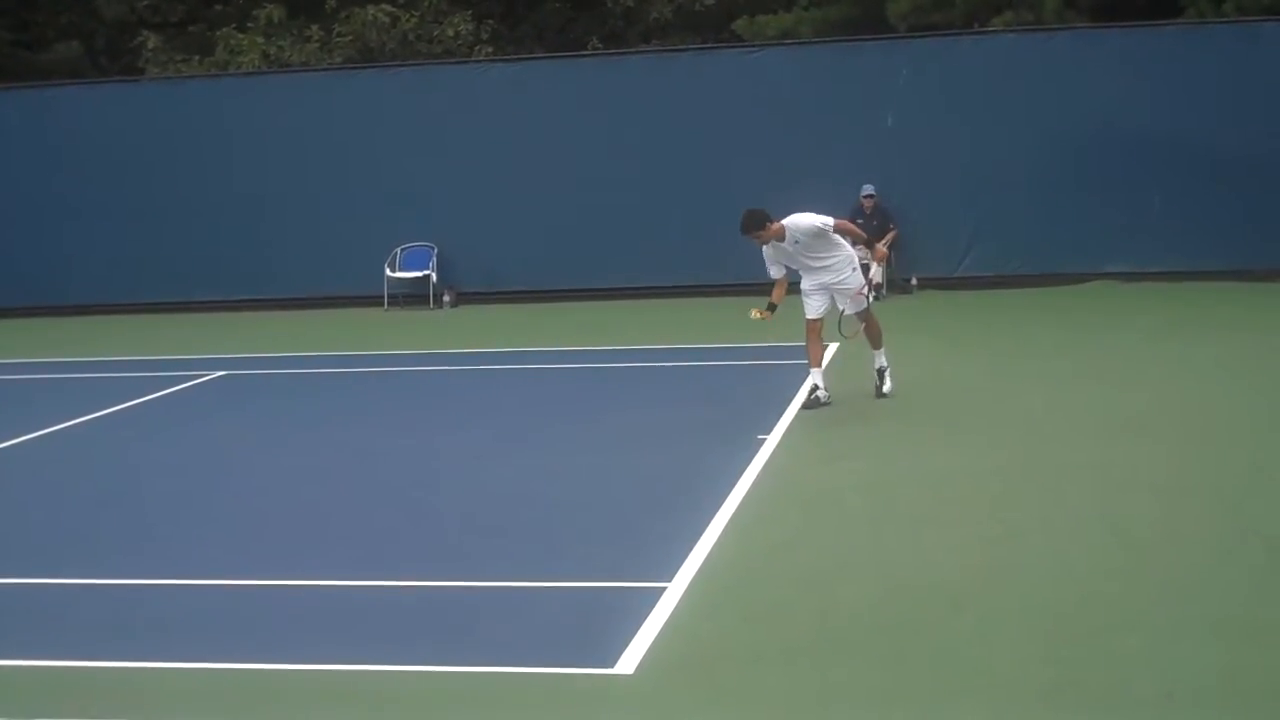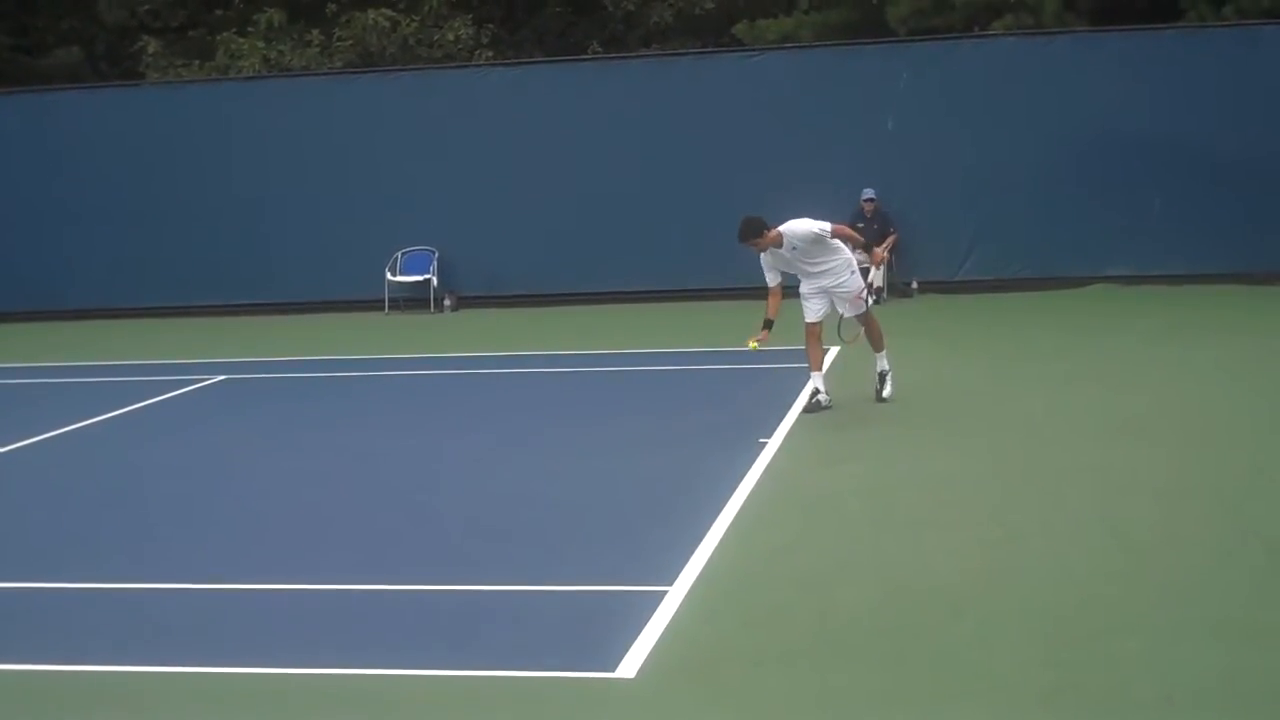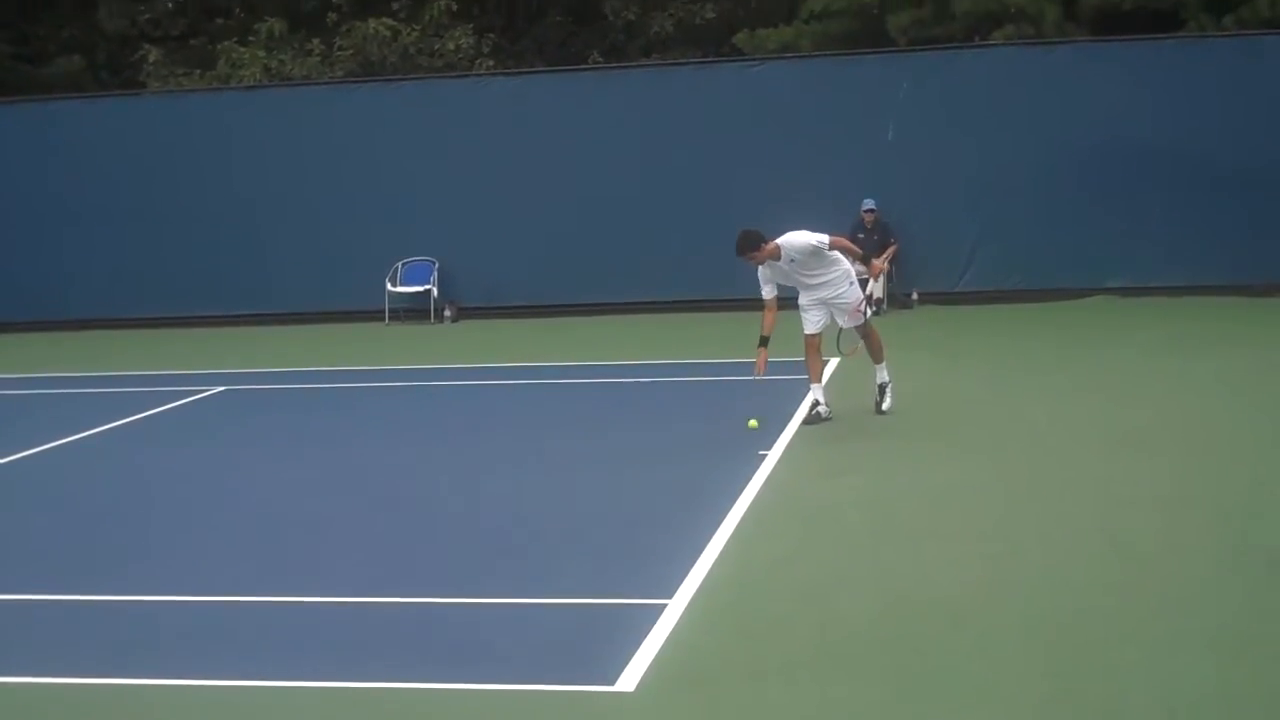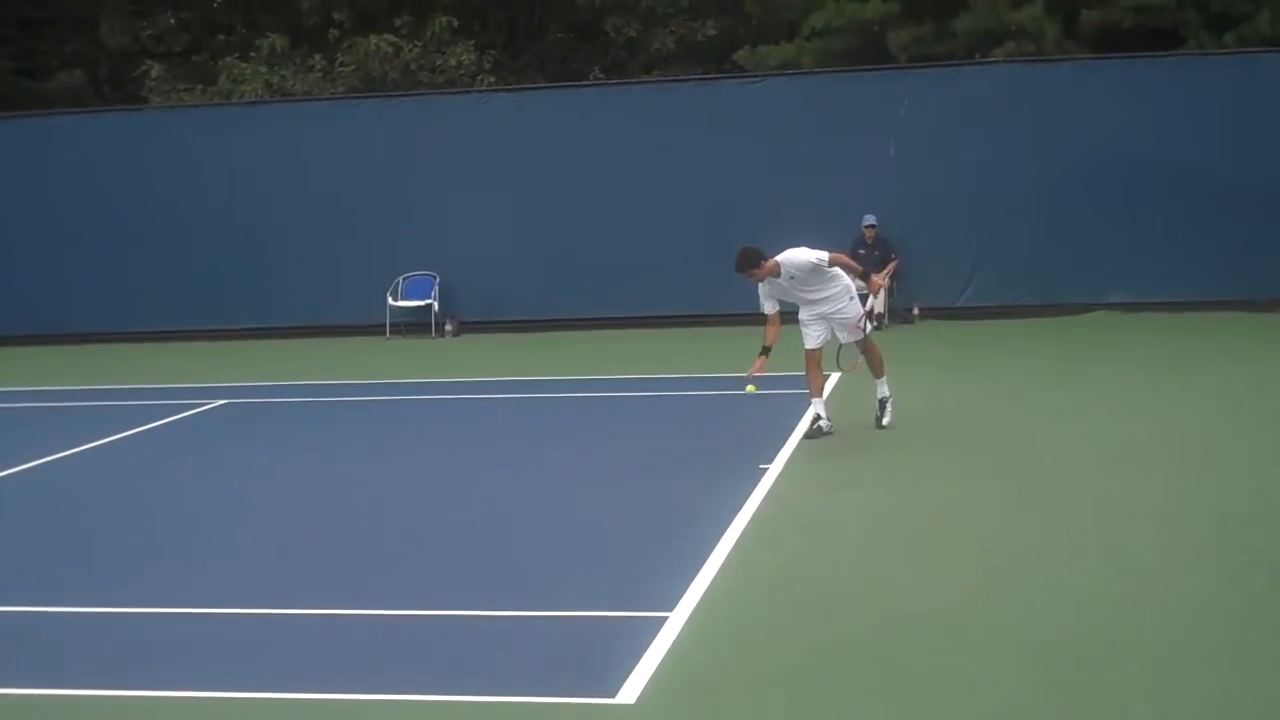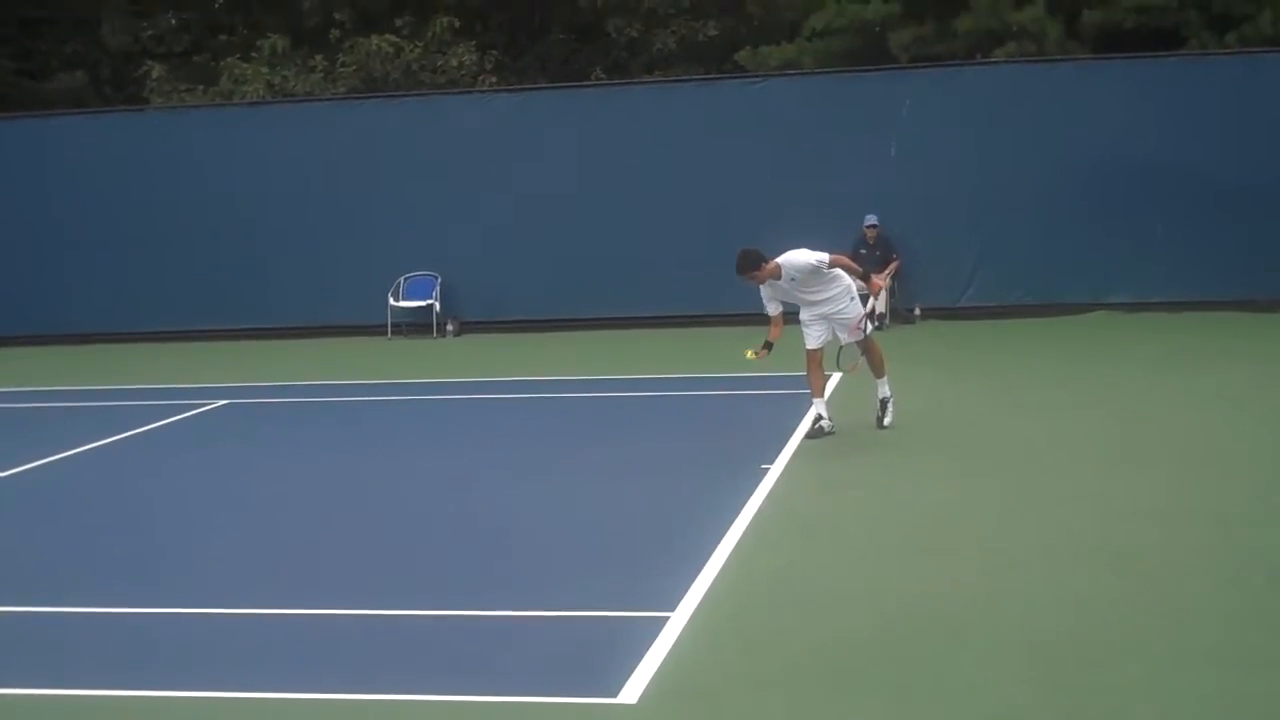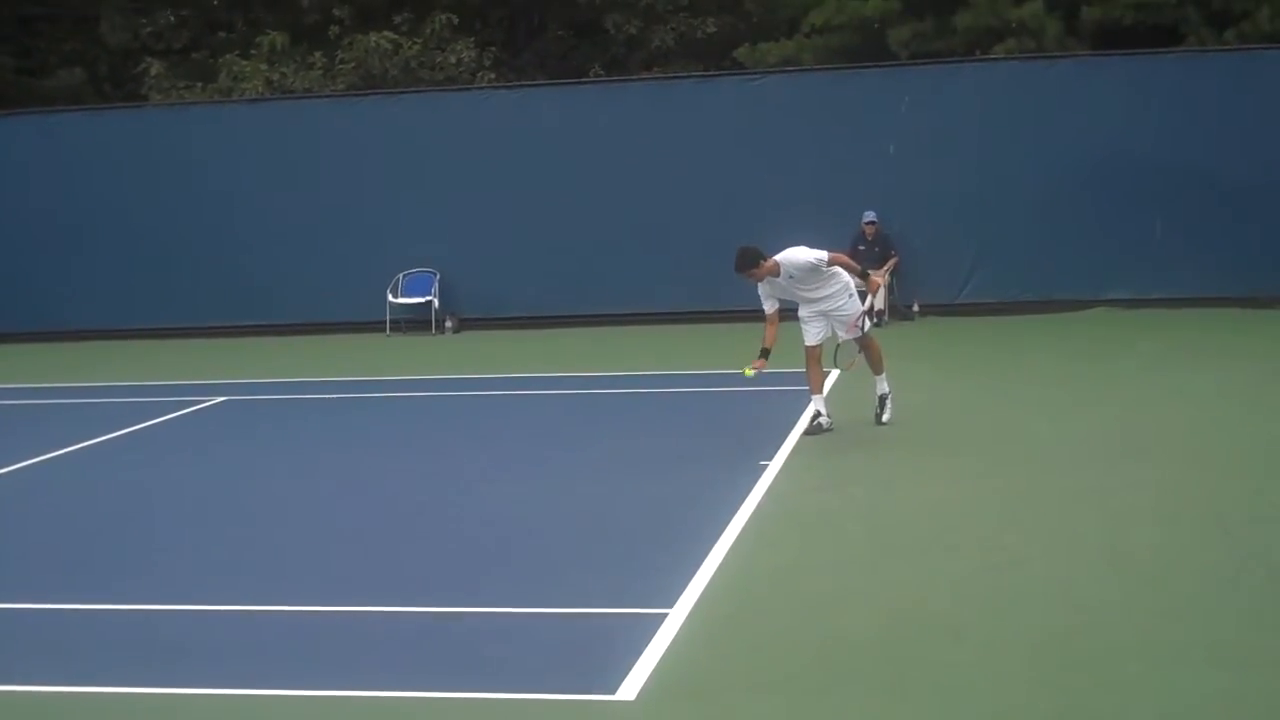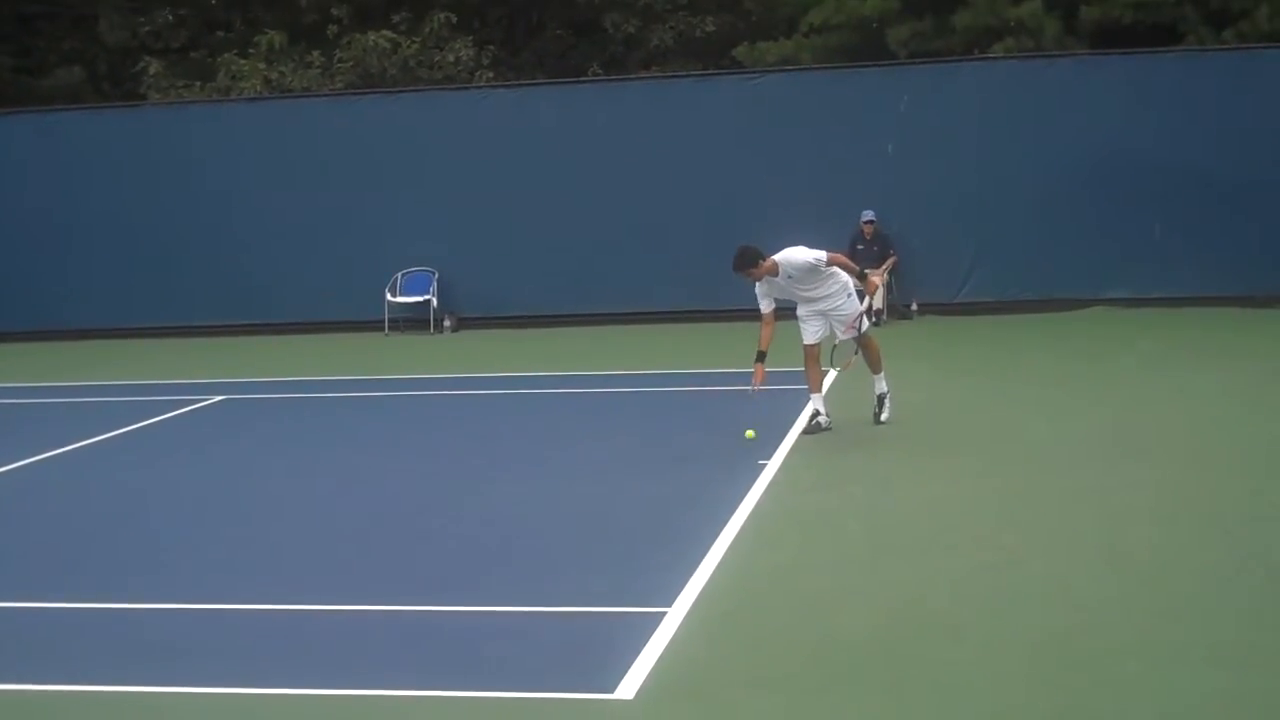
dt=0.1s
person 1, frame 1
left shoulder: (802, 223)
right shoulder: (770, 251)
left elbow: (844, 226)
right elbow: (781, 284)
left wrist: (872, 246)
right wrist: (768, 310)
left hip: (843, 267)
right hip: (813, 278)
left knee: (866, 316)
right knee: (812, 327)
left ankle: (881, 367)
right ankle: (819, 388)
person 1, frame 2
left shoulder: (800, 229)
right shoulder: (767, 258)
left elbow: (841, 231)
right elbow: (775, 294)
left wrist: (871, 250)
right wrist: (766, 328)
left hip: (841, 270)
right hip: (812, 283)
left knee: (866, 319)
right knee: (812, 331)
left ankle: (883, 370)
right ankle: (820, 392)
person 1, frame 3
left shoulder: (797, 242)
right shoulder: (765, 272)
left elbow: (839, 242)
right elbow: (770, 309)
right wrist: (763, 347)
left hip: (840, 281)
right hip: (811, 294)
left knee: (865, 330)
right knee: (811, 343)
left ankle: (883, 381)
right ankle: (820, 404)
person 1, frame 4
left shoulder: (796, 259)
right shoulder: (765, 288)
left elbow: (839, 259)
right elbow: (773, 323)
left wrist: (868, 279)
right wrist: (763, 356)
left hip: (840, 296)
right hip: (811, 309)
left knee: (865, 345)
right knee: (812, 358)
left ankle: (883, 396)
right ankle: (821, 418)
person 1, frame 5
left shoulder: (797, 260)
right shoulder: (767, 289)
left elbow: (839, 260)
right elbow: (777, 324)
left wrist: (869, 279)
right wrist: (765, 349)
left hip: (841, 296)
right hip: (812, 309)
left knee: (866, 344)
right knee: (813, 358)
left ankle: (884, 397)
right ankle: (823, 418)
person 1, frame 6
left shoulder: (795, 258)
right shoulder: (765, 286)
left elbow: (838, 258)
right elbow: (772, 322)
left wrist: (867, 278)
right wrist: (763, 356)
left hip: (839, 293)
right hip: (810, 306)
left knee: (865, 341)
right knee: (812, 354)
left ankle: (883, 393)
right ankle: (821, 415)
person 1, frame 7
left shoulder: (795, 258)
right shoulder: (763, 287)
left elbow: (837, 259)
right elbow: (767, 323)
left wrist: (865, 279)
right wrist: (760, 363)
left hip: (838, 292)
right hip: (809, 305)
left knee: (864, 340)
right knee: (810, 353)
left ankle: (881, 392)
right ankle: (820, 414)
